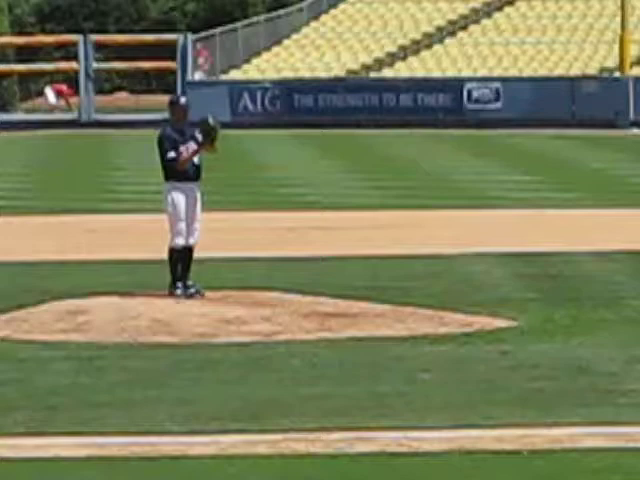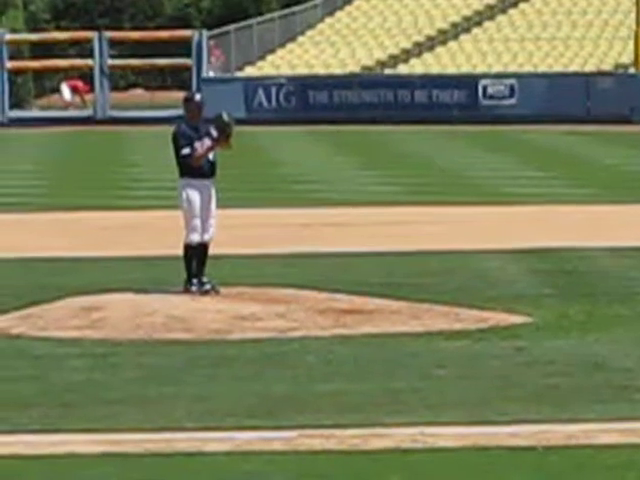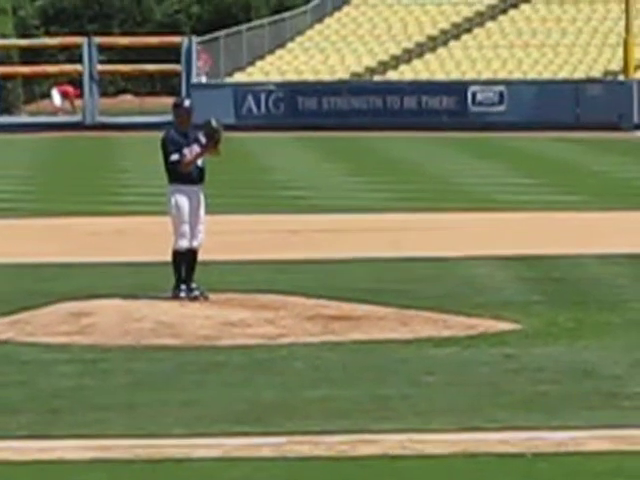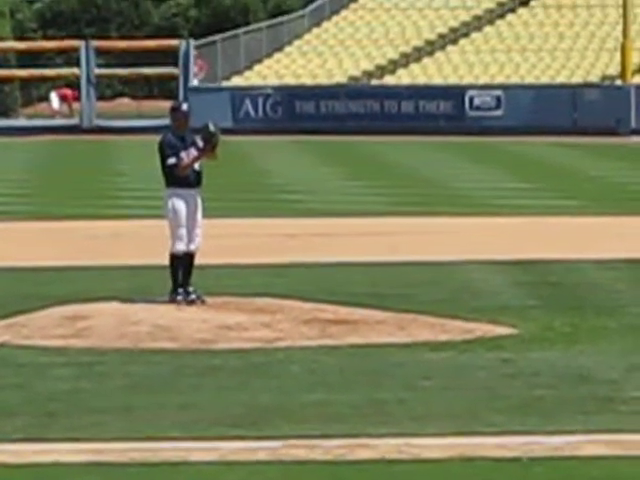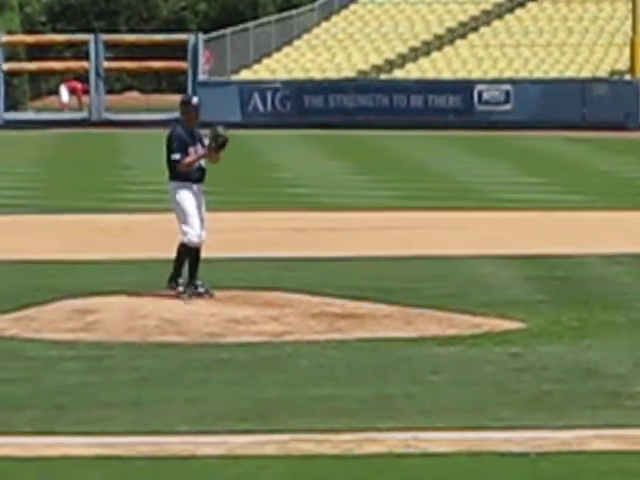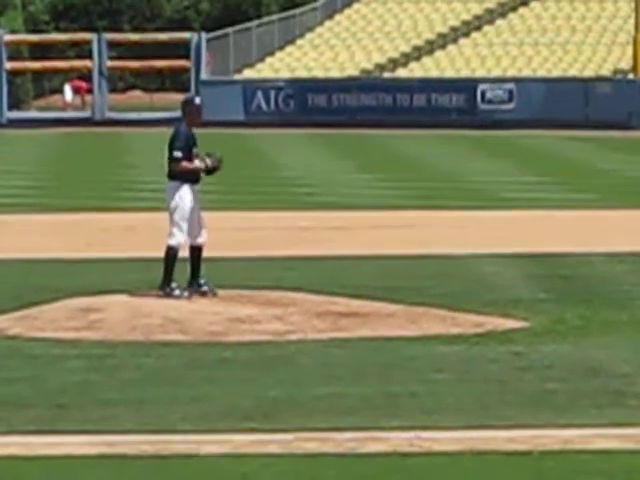
dt=0.3s
person 1, frame 1
left shoulder: (191, 130)
right shoulder: (166, 134)
left elbow: (211, 148)
right elbow: (178, 164)
left wrist: (209, 138)
right wrist: (197, 149)
left hip: (194, 187)
right hip: (177, 188)
left knee: (192, 236)
right knee: (179, 236)
left ankle: (185, 280)
right ankle: (174, 283)
person 1, frame 2
left shoulder: (206, 127)
right shoulder: (181, 131)
left elbow: (226, 145)
right elbow: (193, 160)
left wrist: (224, 134)
right wrist: (212, 145)
left hip: (208, 183)
right hip: (191, 185)
left knee: (207, 233)
right knee: (193, 234)
left ankle: (201, 277)
right ankle: (190, 280)
person 1, frame 3
left shoulder: (195, 133)
right shoulder: (170, 137)
left elbow: (214, 151)
right elbow: (182, 166)
left wrist: (213, 141)
right wrist: (201, 152)
left hip: (197, 189)
right hip: (180, 190)
left knee: (196, 239)
right knee: (182, 240)
left ankle: (189, 283)
right ankle: (178, 286)
person 1, frame 4
left shoulder: (192, 137)
right shoulder: (167, 141)
left elbow: (212, 155)
right elbow: (179, 170)
left wrist: (209, 146)
right wrist: (198, 155)
left hip: (194, 193)
right hip: (177, 194)
left knee: (193, 242)
right knee: (179, 244)
left ankle: (186, 286)
right ankle: (175, 289)
person 1, frame 5
left shoulder: (196, 132)
right shoulder: (177, 134)
left elbow: (213, 158)
right elbow: (180, 166)
left wrist: (215, 148)
right wrist: (203, 154)
left hip: (196, 188)
right hip: (182, 188)
left knee: (199, 237)
right knee: (191, 233)
left ankle: (192, 282)
right ankle: (174, 280)
person 1, frame 6
left shoulder: (188, 132)
right shoulder: (182, 133)
right elbow: (176, 165)
left wrist: (203, 163)
right wrist: (200, 166)
left hip: (189, 188)
right hip: (180, 188)
left knee: (198, 236)
right knee: (178, 236)
left ankle: (195, 281)
right ankle: (166, 284)
